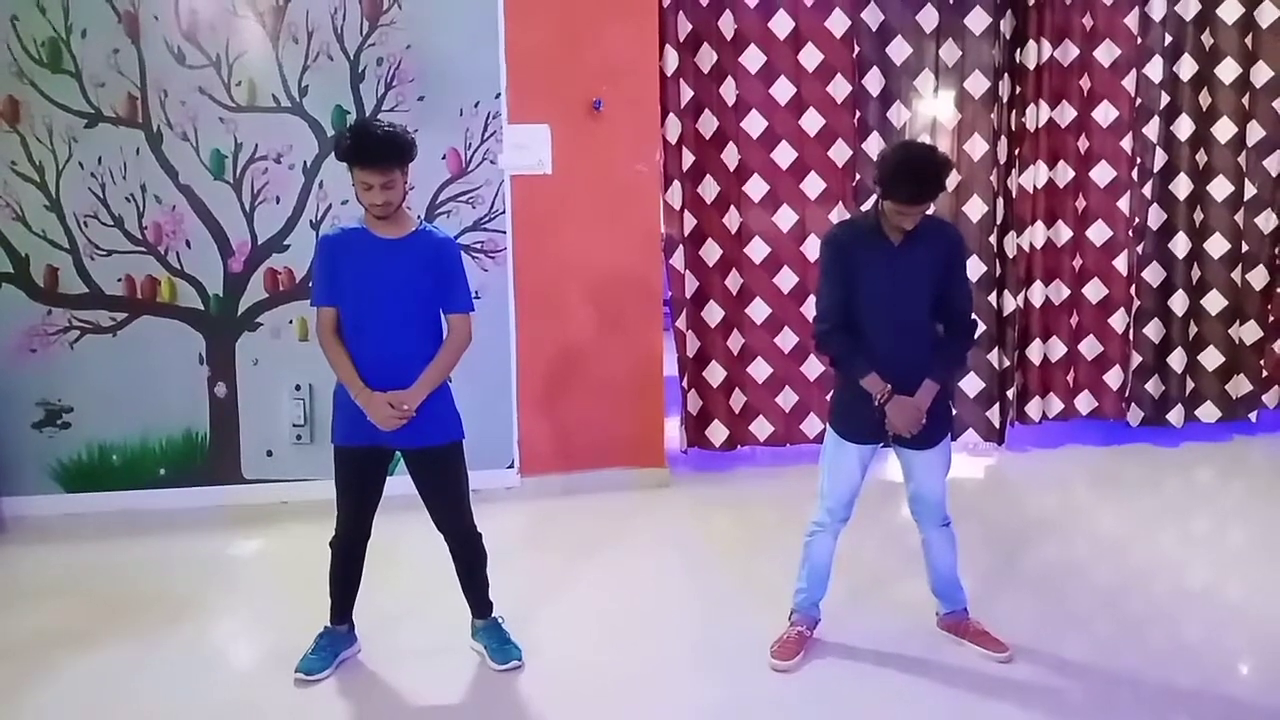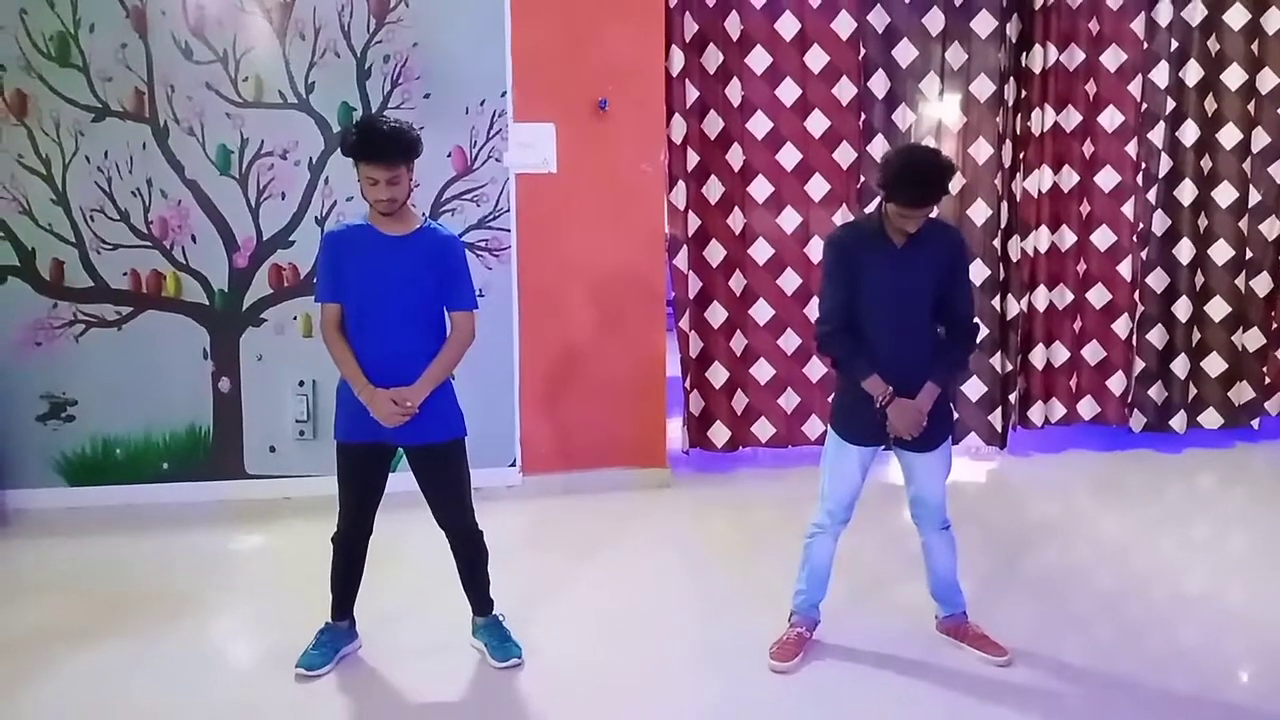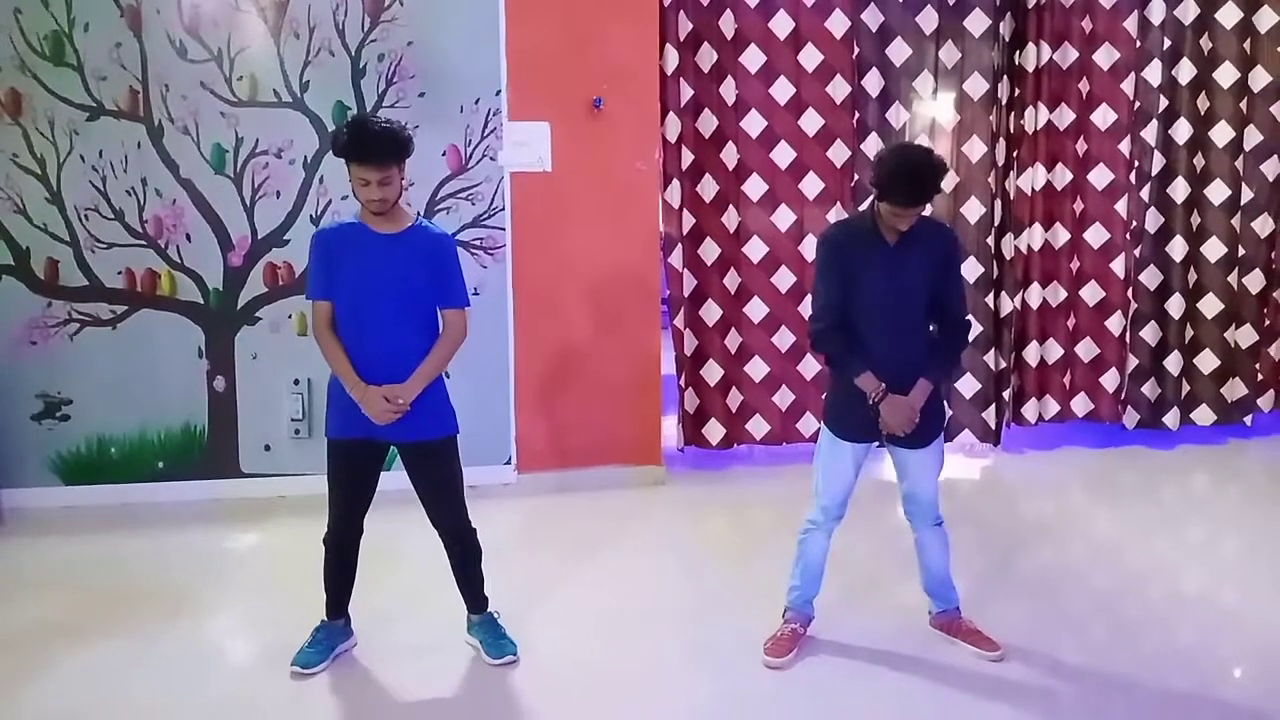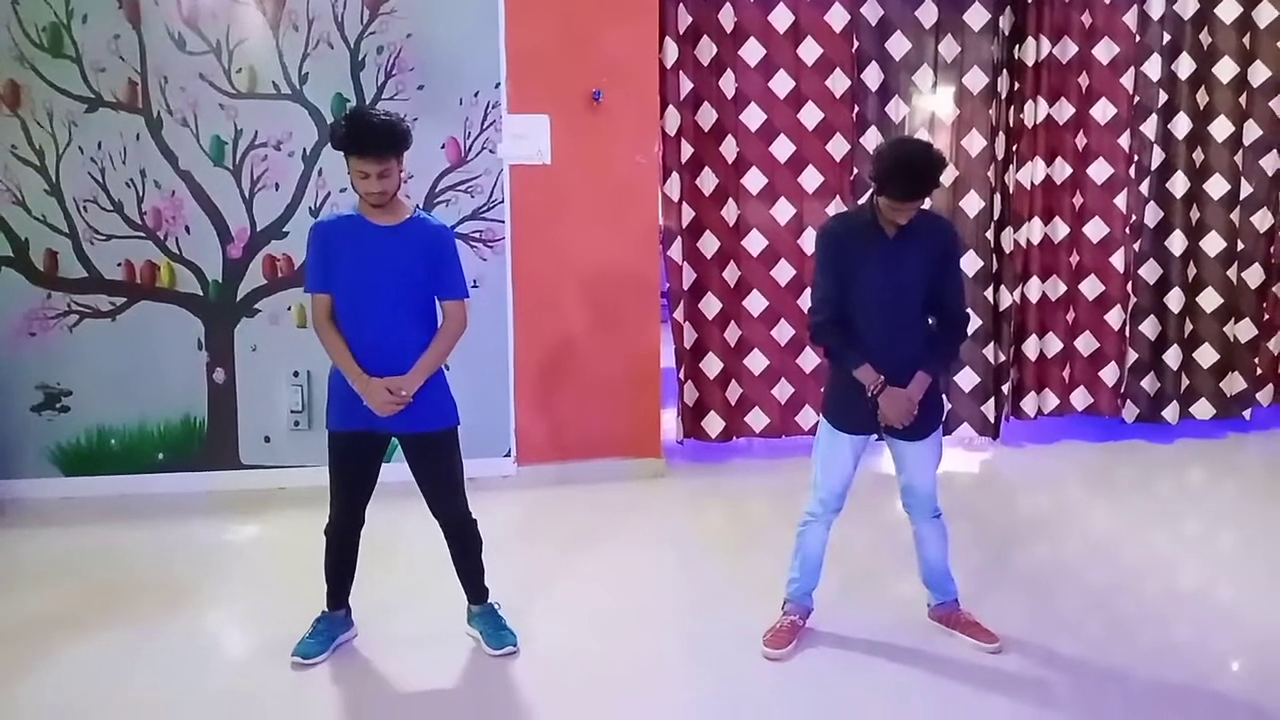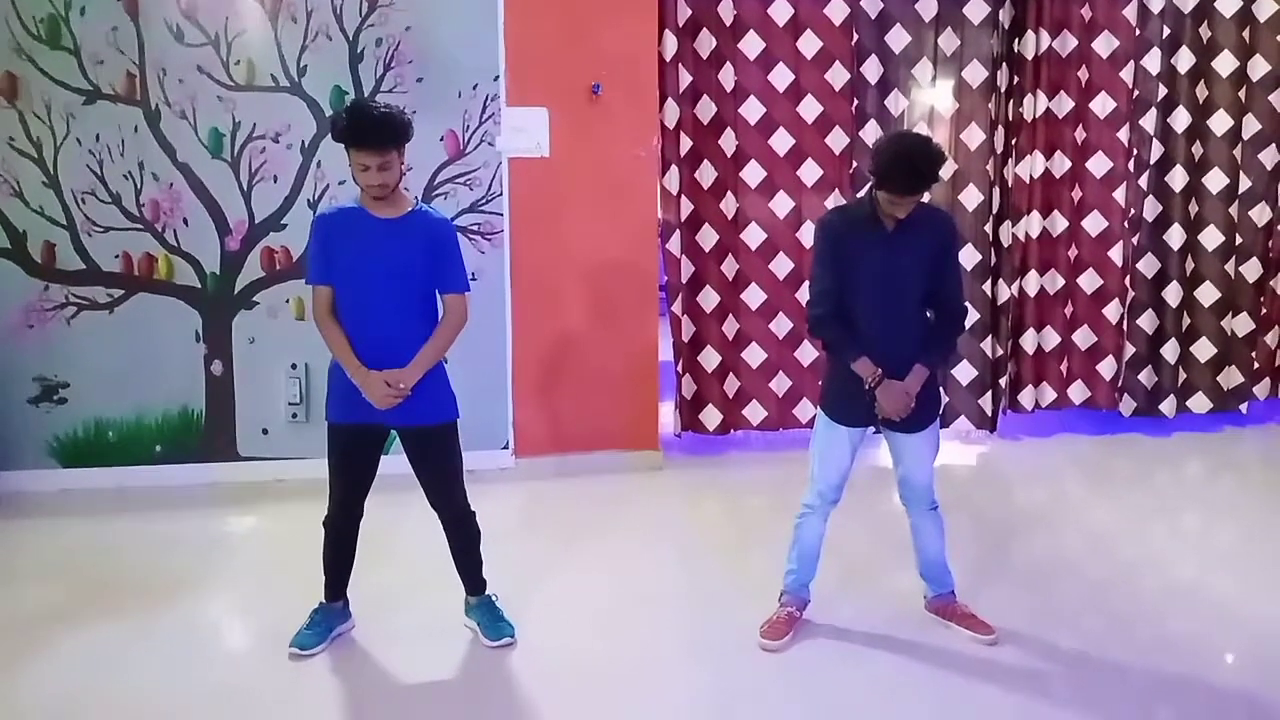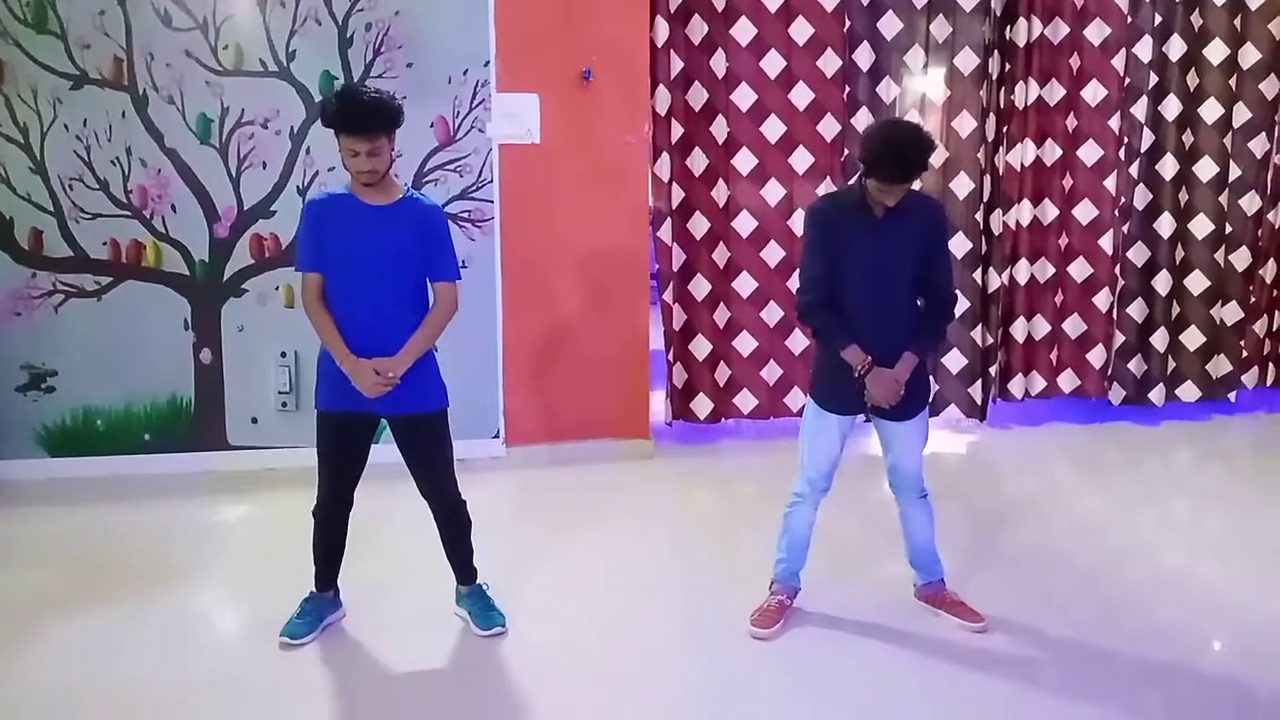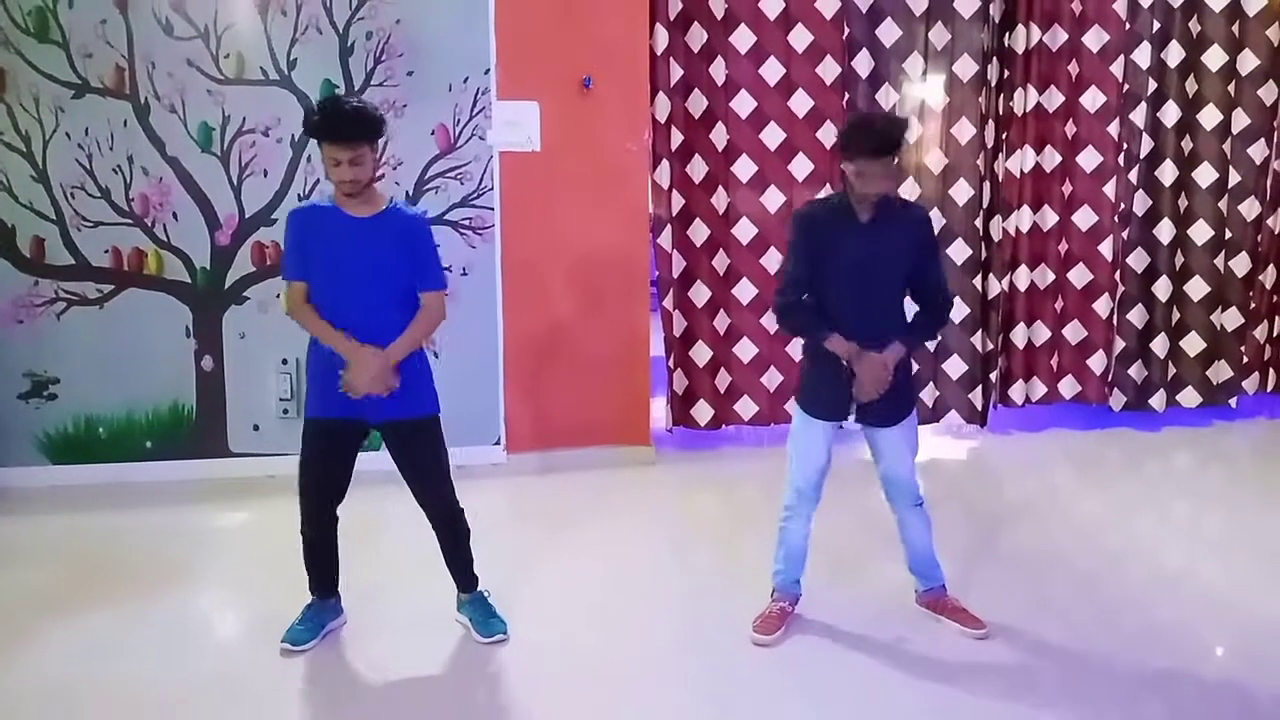
dt=0.3s
person 1, frame 1
left shoulder: (440, 248)
right shoulder: (334, 248)
left elbow: (460, 332)
right elbow: (327, 331)
left wrist: (412, 397)
right wrist: (367, 399)
left hip: (431, 417)
right hip: (357, 419)
left knee: (459, 527)
right knee: (350, 531)
left ankle: (485, 623)
right ankle: (339, 630)
person 1, frame 2
left shoulder: (444, 246)
right shoulder: (338, 245)
left elbow: (464, 330)
right elbow: (331, 328)
left wrist: (415, 394)
right wrist: (371, 395)
left hip: (433, 414)
right hip: (360, 414)
left knee: (460, 525)
right knee: (351, 528)
left ankle: (486, 621)
right ankle: (340, 626)
person 1, frame 3
left shoulder: (436, 244)
right shoulder: (329, 243)
left elbow: (455, 328)
right elbow: (322, 326)
left wrist: (407, 391)
right wrist: (362, 393)
left hip: (425, 412)
right hip: (351, 413)
left knee: (453, 522)
right knee: (343, 526)
left ankle: (480, 618)
right ankle: (336, 624)
person 1, frame 4
left shoulder: (434, 236)
right shoulder: (327, 235)
left elbow: (455, 319)
right elbow: (322, 318)
left wrist: (408, 382)
right wrist: (364, 384)
left hip: (426, 404)
right hip: (352, 404)
left knee: (453, 513)
right knee: (343, 517)
left ankle: (480, 608)
right ankle: (336, 615)
person 1, frame 5
left shoulder: (436, 229)
right shoulder: (329, 227)
left elbow: (456, 313)
right elbow: (322, 311)
left wrist: (408, 376)
right wrist: (364, 378)
left hip: (426, 397)
right hip: (352, 397)
left knee: (453, 506)
right knee: (343, 509)
left ankle: (478, 600)
right ankle: (333, 607)
person 1, frame 6
left shoulder: (427, 216)
right shoulder: (320, 214)
left elbow: (447, 302)
right elbow: (312, 298)
left wrist: (398, 365)
right wrist: (352, 366)
left hip: (416, 385)
right hip: (342, 386)
left knee: (443, 494)
right knee: (332, 498)
left ankle: (470, 589)
right ankle: (324, 595)
person 1, frame 7
left shoulder: (410, 226)
right shoulder: (304, 222)
left elbow: (434, 310)
right elbow: (297, 304)
left wrist: (383, 362)
right wrist: (354, 353)
left hip: (405, 393)
right hip: (331, 395)
left knee: (439, 500)
right knee: (316, 505)
left ankle: (470, 596)
right ankle: (324, 602)
person 2, frame 1
left shoulder: (946, 242)
right shoulder: (843, 242)
left elbow: (959, 331)
right elbow: (830, 334)
left wrist: (922, 398)
right wrist: (886, 397)
left hip: (925, 405)
right hip: (857, 405)
left knee: (934, 516)
right knee: (829, 517)
left ankle: (954, 613)
right ankle: (803, 619)
person 2, frame 2
left shoulder: (948, 245)
right shoulder: (846, 244)
left elbow: (961, 333)
right elbow: (833, 336)
left wrist: (923, 400)
right wrist: (887, 399)
left hip: (926, 407)
right hip: (859, 406)
left knee: (934, 519)
right knee: (829, 519)
left ankle: (953, 617)
right ankle: (802, 620)
person 2, frame 3
left shoulder: (941, 243)
right shoulder: (839, 242)
left elbow: (953, 331)
right elbow: (826, 333)
left wrist: (915, 397)
right wrist: (880, 395)
left hip: (919, 405)
right hip: (852, 404)
left knee: (926, 515)
right knee: (823, 515)
left ankle: (946, 613)
right ankle: (796, 617)
person 2, frame 4
left shoulder: (940, 236)
right shoulder: (837, 234)
left elbow: (952, 323)
right elbow: (824, 325)
left wrist: (914, 390)
right wrist: (878, 387)
left hip: (917, 396)
right hip: (851, 395)
left knee: (924, 506)
right knee: (822, 507)
left ankle: (945, 604)
right ankle: (796, 608)
person 2, frame 5
left shoulder: (939, 229)
right shoulder: (837, 227)
left elbow: (951, 317)
right elbow: (823, 319)
left wrist: (912, 382)
right wrist: (876, 380)
left hip: (914, 389)
right hip: (848, 388)
left knee: (922, 499)
right knee: (819, 499)
left ankle: (942, 597)
right ankle: (793, 600)
person 2, frame 6
left shoulder: (929, 217)
right shoulder: (826, 215)
left elbow: (941, 305)
right elbow: (812, 306)
left wrist: (901, 369)
right wrist: (865, 368)
left hip: (903, 375)
right hip: (838, 376)
left knee: (911, 487)
right knee: (810, 487)
left ankle: (931, 584)
right ankle: (783, 588)
person 2, frame 7
left shoulder: (914, 223)
right shoulder: (812, 220)
left elbow: (936, 306)
right elbow: (788, 307)
left wrist: (889, 357)
right wrist: (851, 355)
left hip: (890, 380)
right hip: (823, 381)
left knee: (905, 494)
right knee: (800, 497)
left ankle: (932, 591)
right ankle: (784, 597)
